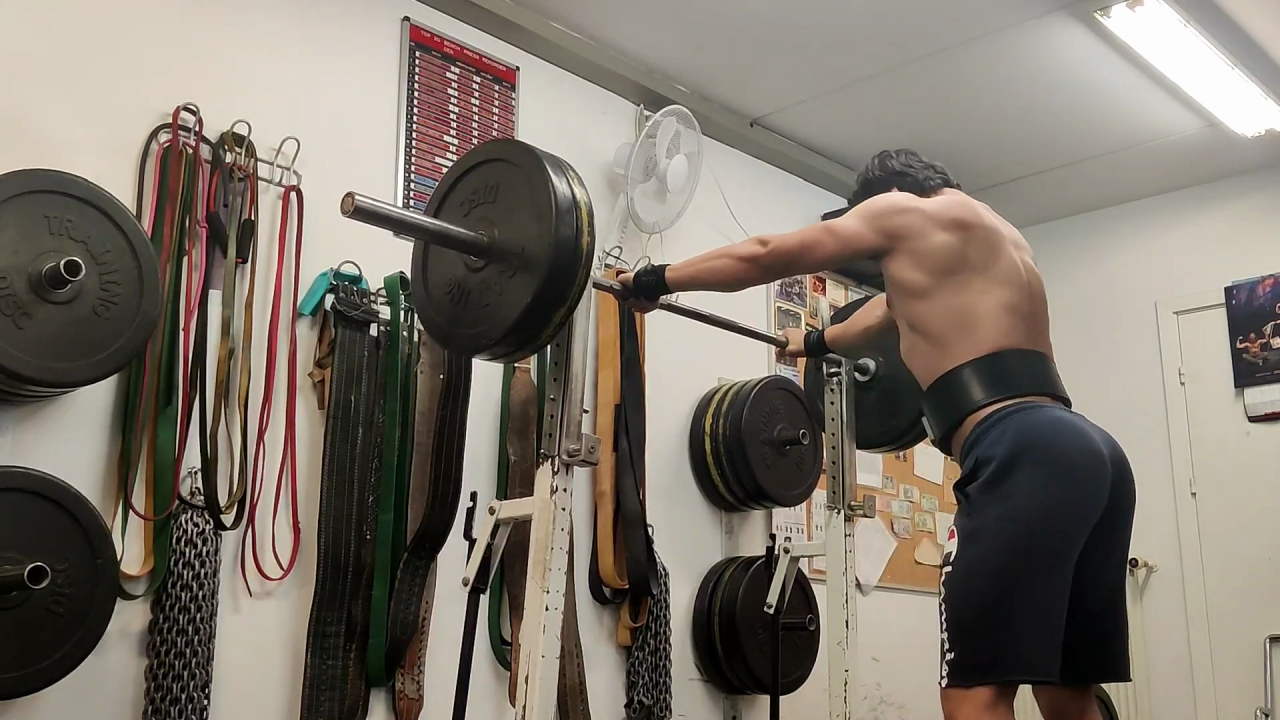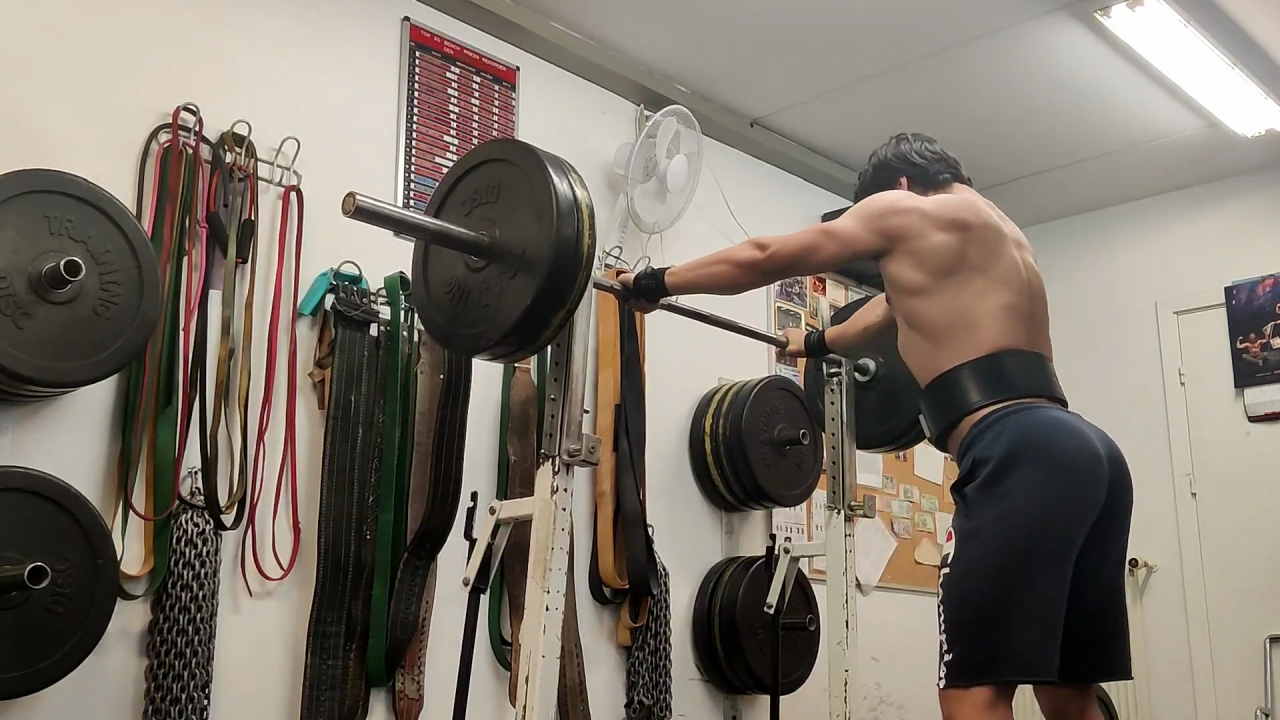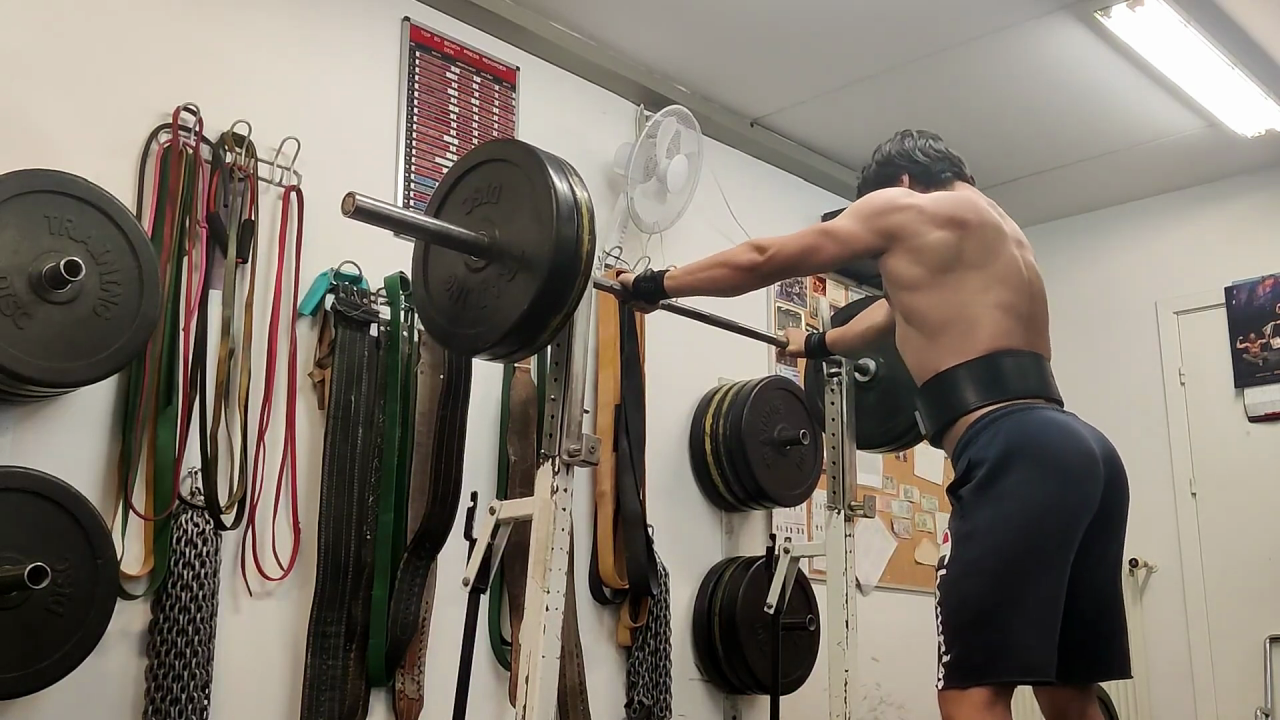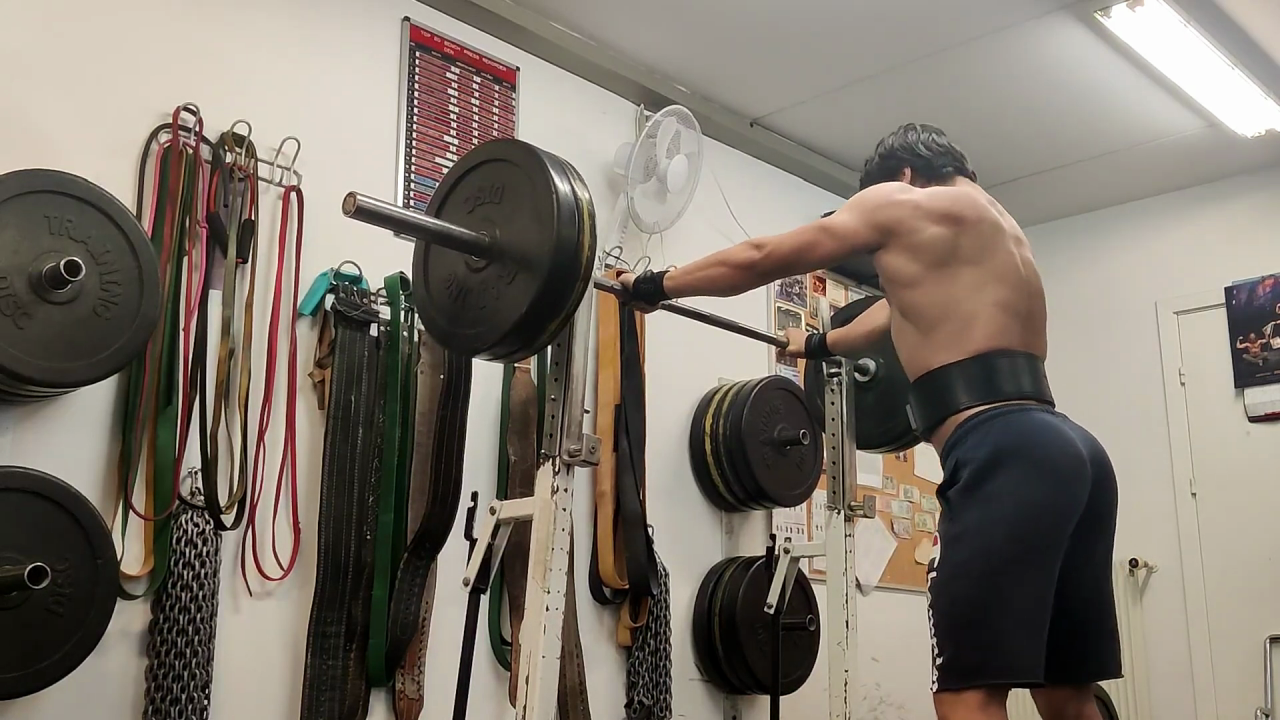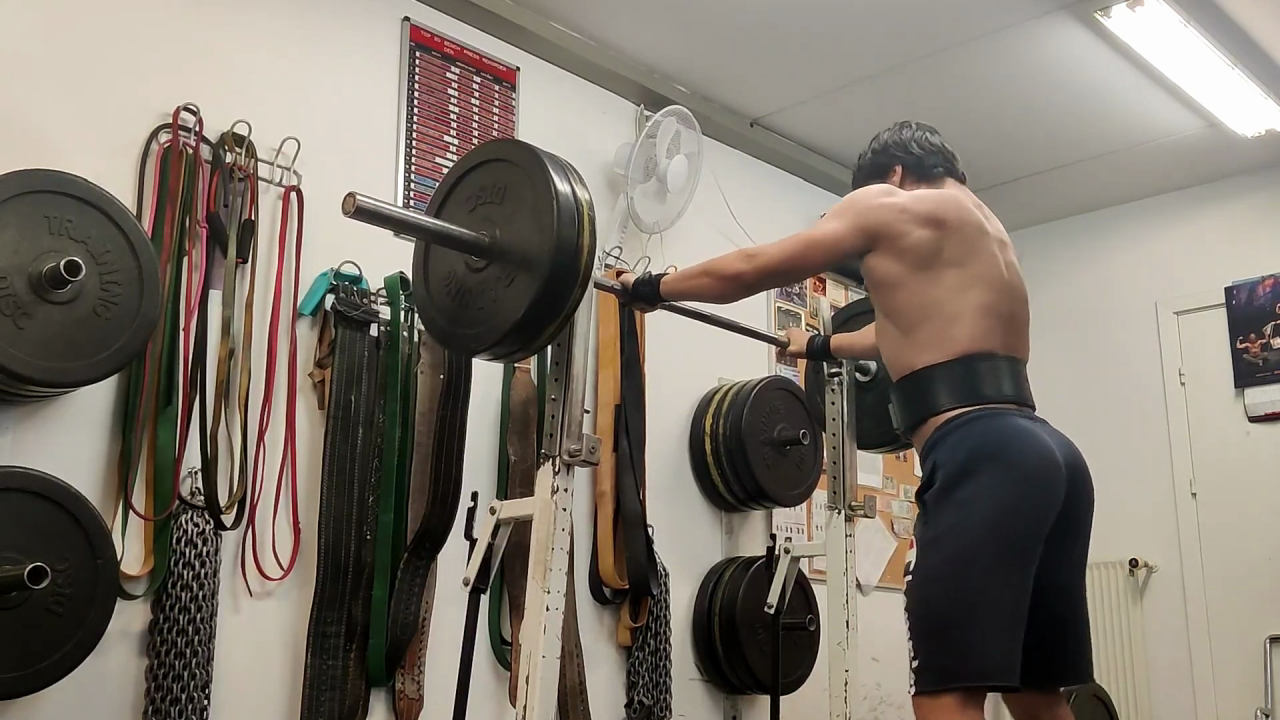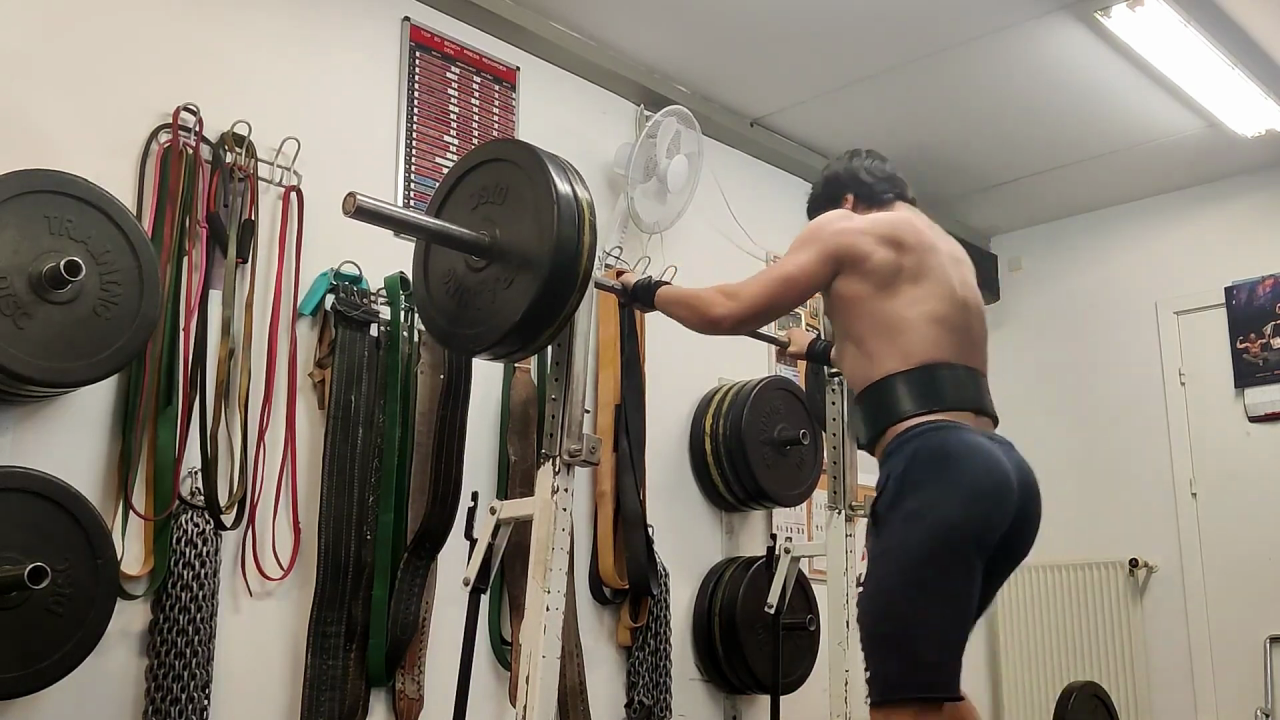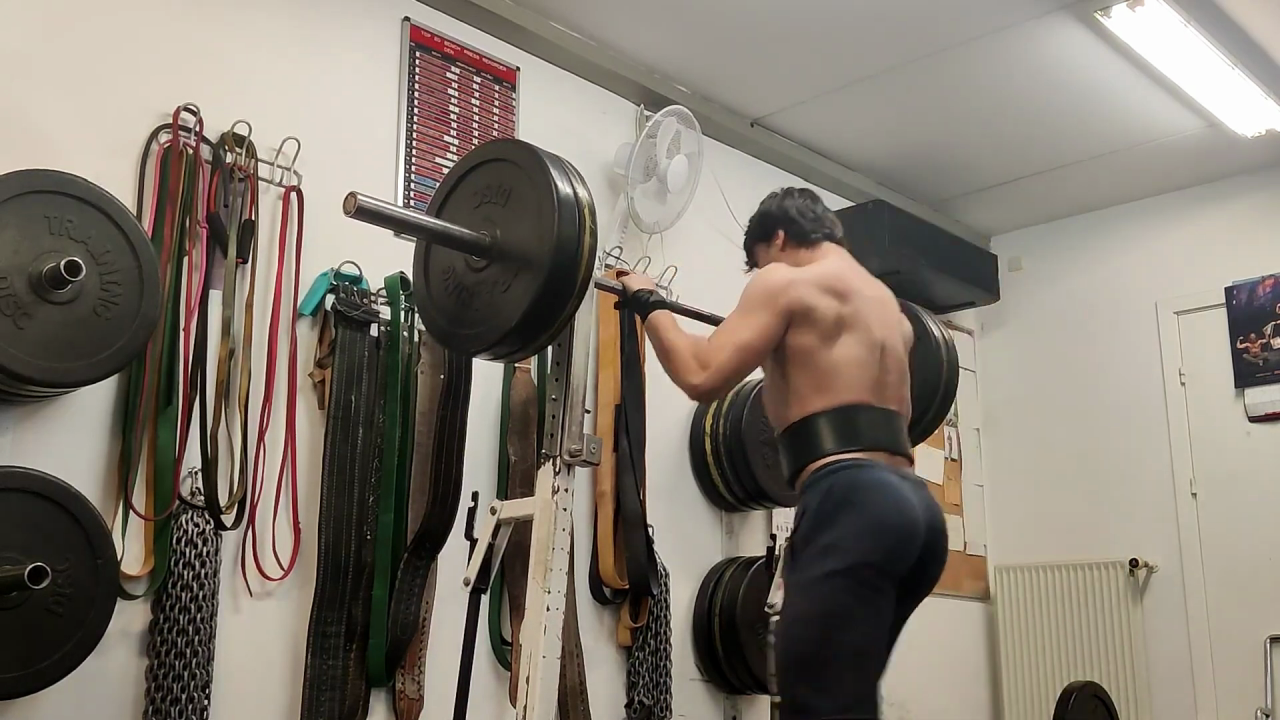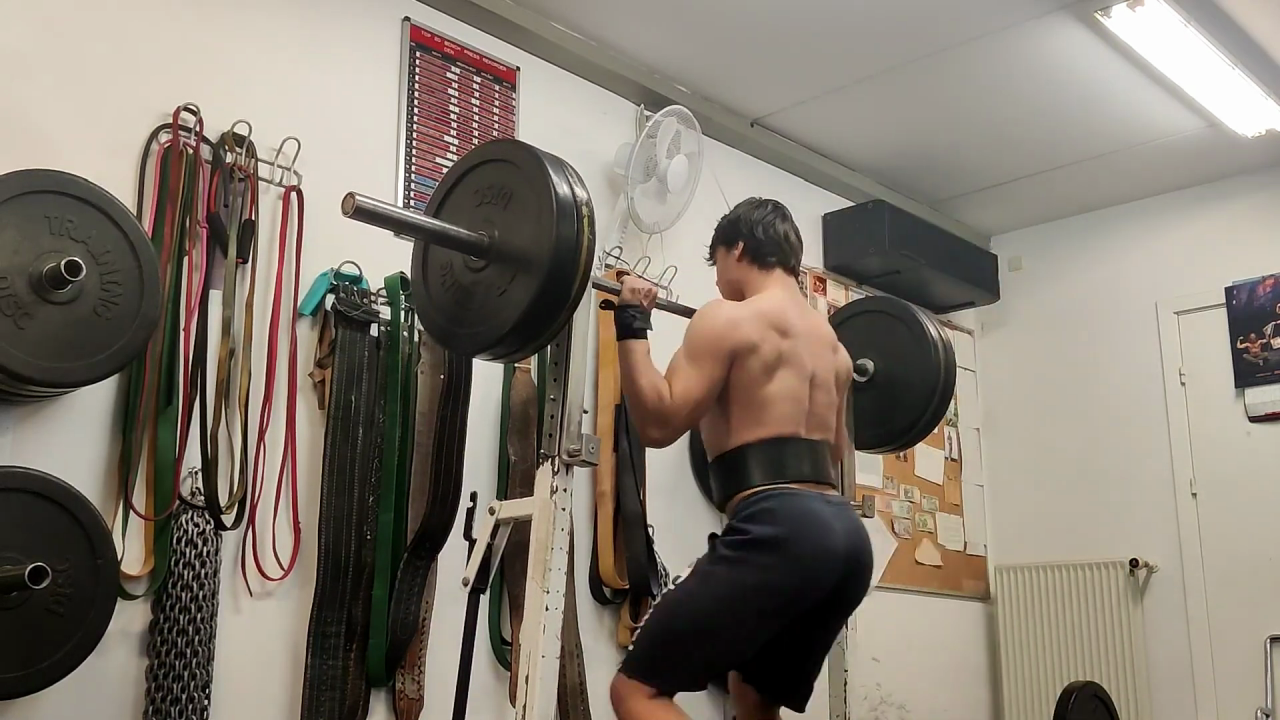
dt=0.2s
person 1, frame 1
left shoulder: (905, 211)
right shoulder: (994, 232)
left elbow: (762, 256)
left wrist: (654, 282)
right wrist: (818, 341)
left hip: (1024, 457)
right hip: (1088, 453)
person 1, frame 2
left shoulder: (907, 210)
right shoulder: (999, 232)
left elbow: (763, 257)
left wrist: (656, 284)
right wrist: (820, 342)
left hip: (1022, 458)
right hip: (1085, 454)
person 1, frame 3
left shoulder: (907, 208)
right shoulder: (999, 230)
left elbow: (761, 260)
left wrist: (654, 285)
right wrist: (820, 344)
left hip: (1017, 458)
right hip: (1080, 453)
person 1, frame 4
left shoulder: (904, 202)
right shoulder: (1001, 228)
left elbow: (758, 259)
left wrist: (655, 286)
right wrist: (819, 344)
left hip: (1003, 456)
right hip: (1069, 452)
person 1, frame 5
left shoulder: (891, 205)
right shoulder: (989, 231)
left elbow: (750, 269)
left wrist: (654, 287)
right wrist: (823, 347)
left hip: (984, 460)
right hip: (1049, 457)
person 1, frame 6
left shoulder: (848, 229)
right shoulder: (949, 253)
left elbow: (728, 309)
left wrist: (652, 290)
right wrist: (825, 347)
left hip: (934, 469)
right hip: (1002, 471)
person 1, frame 7
left shoulder: (786, 283)
right shoulder: (885, 302)
left elbow: (702, 377)
left wrist: (648, 304)
left hip: (852, 507)
right hip: (913, 510)
person 1, frame 8
left shoulder: (728, 319)
right shoulder: (827, 336)
left elbow: (657, 422)
left wrist: (631, 324)
left hip: (778, 530)
right hip: (843, 532)
